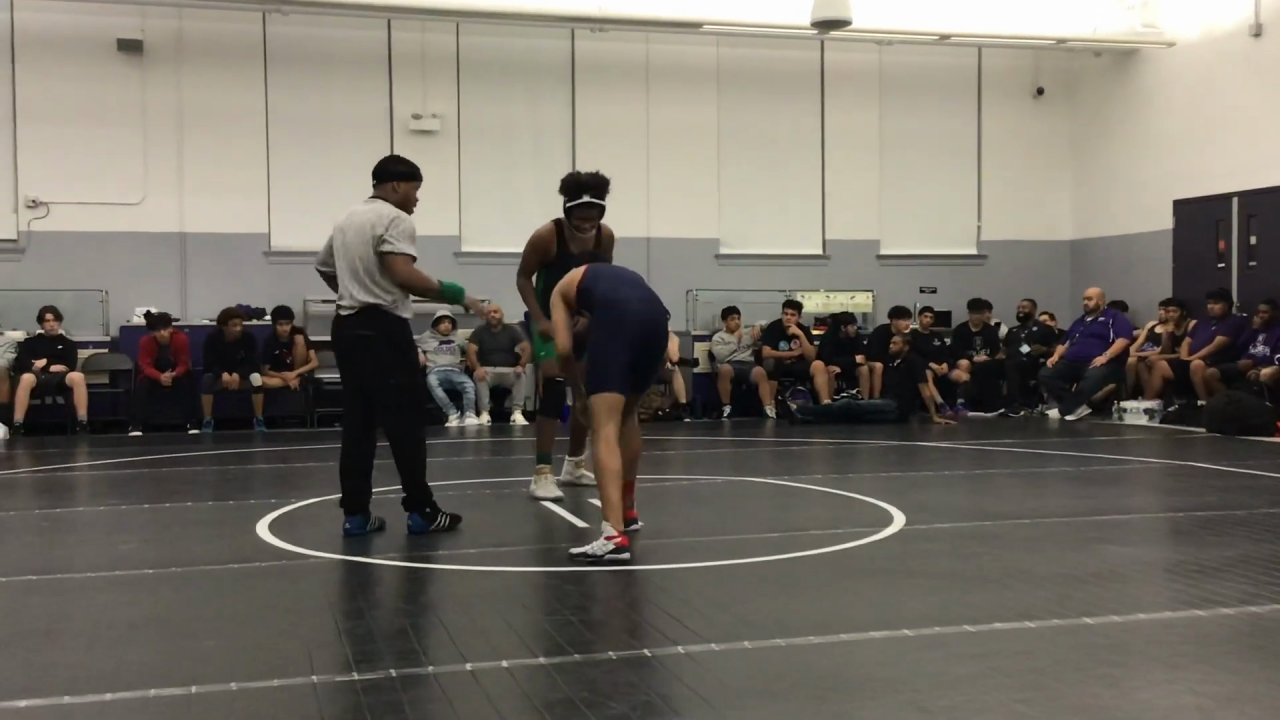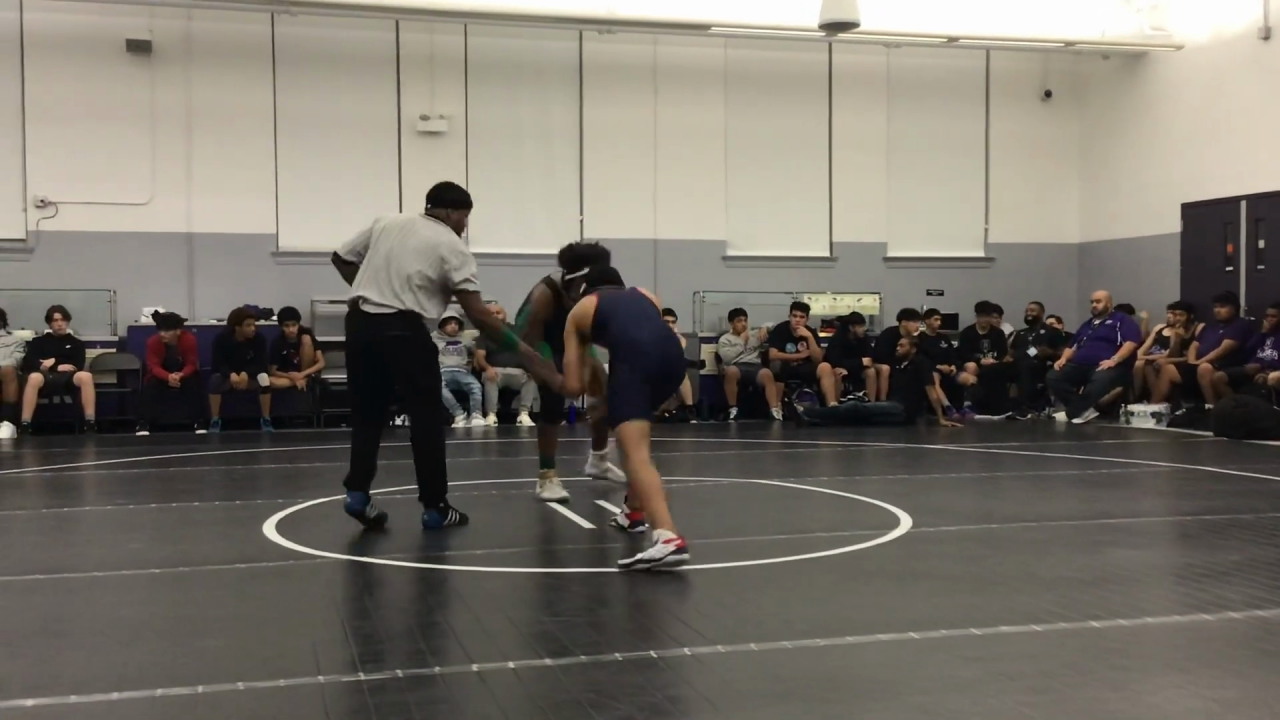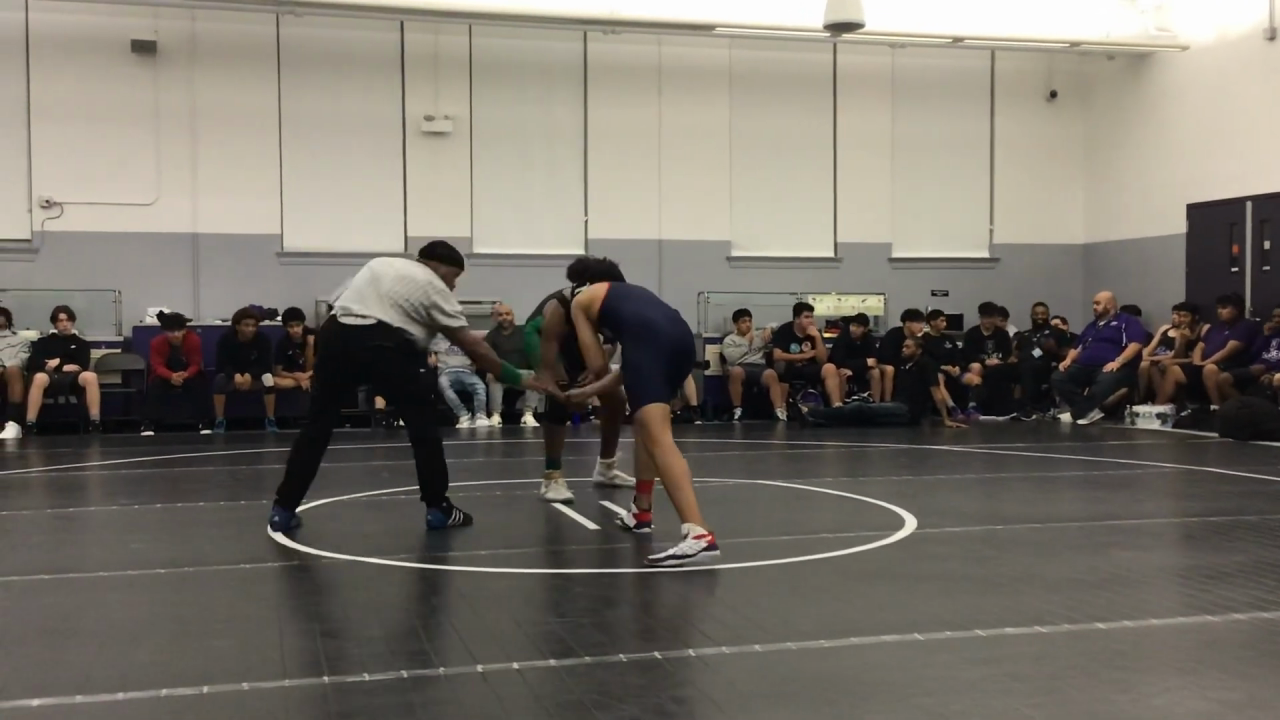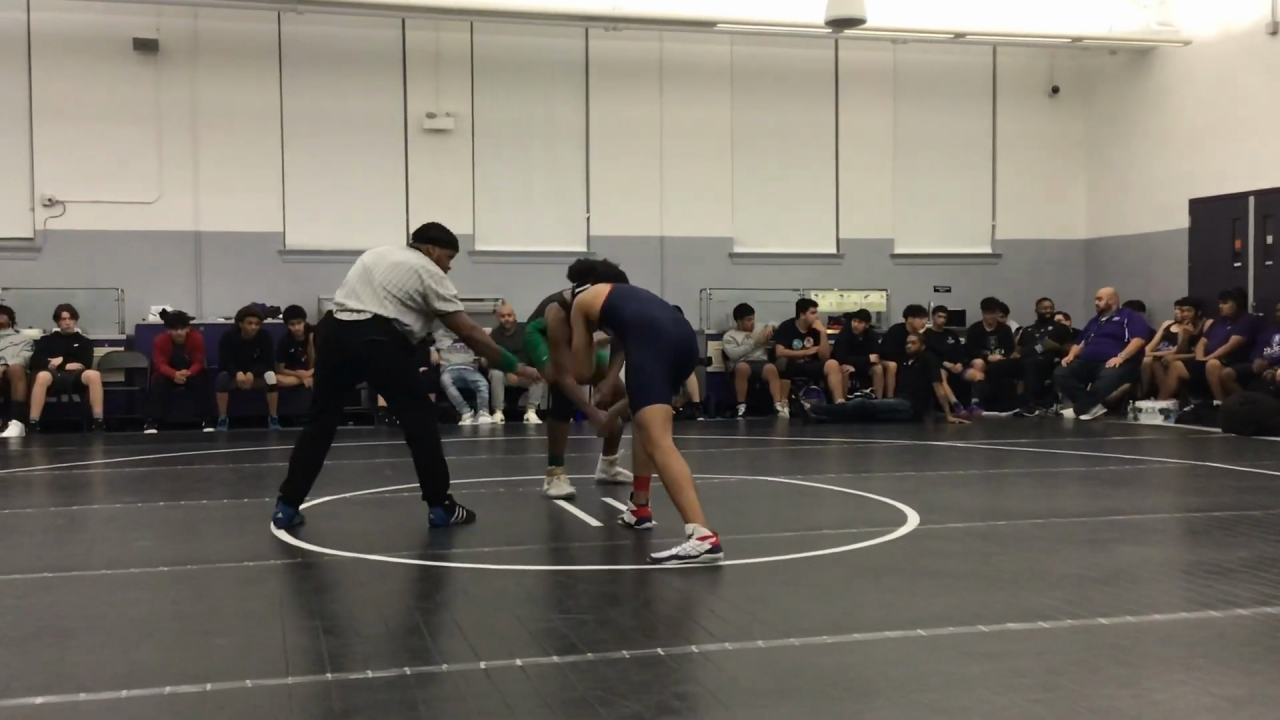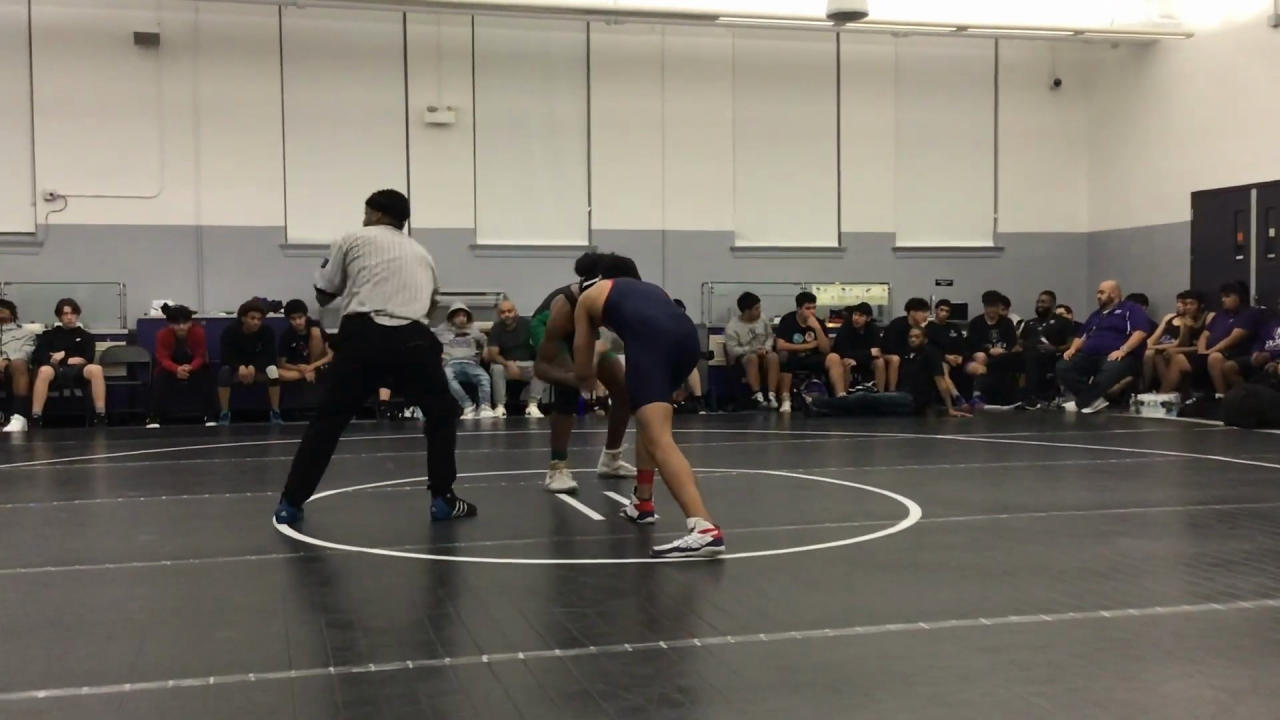
dt=0.5s
person 1, frame 1
left shoulder: (347, 221)
right shoulder: (394, 219)
left elbow: (325, 269)
right elbow: (403, 276)
right wrist: (457, 295)
left hip: (347, 326)
right hip: (383, 328)
left knee: (358, 422)
right knee: (405, 421)
left ankle: (355, 513)
right ankle: (420, 510)
person 1, frame 2
left shoulder: (386, 223)
right shoulder: (451, 247)
left elbow: (342, 257)
right elbow: (477, 313)
right wrist: (518, 347)
left hip: (361, 323)
right hip: (402, 331)
left knee: (368, 415)
right knee: (426, 418)
left ankle: (358, 495)
right ankle: (435, 506)
person 1, frame 3
left shoulder: (379, 263)
right shoulder: (433, 287)
left elbow: (333, 300)
right elbow: (472, 345)
right wrist: (519, 379)
left hip: (335, 337)
right hip: (381, 344)
left knee: (319, 422)
right knee: (422, 422)
left ankle: (283, 509)
right ankle: (438, 508)
person 1, frame 4
left shoulder: (376, 253)
right shoulder: (428, 272)
right elbow: (467, 332)
right wrist: (512, 365)
left hip: (334, 331)
right hip: (377, 338)
left knee: (320, 420)
right knee: (419, 420)
left ankle: (287, 506)
right ankle: (439, 507)
person 1, frame 5
left shoulder: (353, 240)
right shoulder: (422, 255)
left elbow: (323, 296)
right elbow: (429, 307)
left hip: (361, 335)
right hip: (411, 340)
left knee: (329, 418)
right knee: (442, 414)
left ankle: (290, 504)
right ankle: (443, 499)
person 2, frame 1
left shoulder: (566, 285)
right shoulder: (629, 276)
left elbow: (564, 350)
left wrist: (583, 385)
left hip: (615, 319)
right hip: (655, 316)
left knee: (605, 430)
right knee: (627, 415)
left ankle: (614, 535)
right ankle: (627, 511)
person 2, frame 2
left shoulder: (580, 310)
right shoulder: (644, 295)
left elbow: (573, 387)
left hip: (634, 356)
right hip: (672, 353)
left knee: (634, 453)
right knee: (636, 431)
left ankle: (668, 538)
right ankle: (635, 509)
person 2, frame 3
left shoulder: (582, 300)
right shoulder: (630, 293)
left elbow: (597, 366)
right elbow: (631, 369)
right wrist: (590, 391)
left hip: (648, 340)
right hip: (682, 337)
left knee: (658, 440)
right knee: (645, 424)
left ankle: (699, 534)
right ankle: (641, 511)
person 2, frame 4
left shoulder: (583, 300)
right shoulder: (633, 295)
left elbow: (582, 373)
right wrist: (616, 410)
left hip: (651, 341)
right hip: (685, 337)
left knee: (658, 442)
right knee: (644, 423)
left ankle: (703, 535)
right ankle: (639, 508)
person 2, frame 5
left shoulder: (588, 297)
right shoulder: (650, 288)
left elbow: (582, 372)
left wrist: (593, 378)
left hip: (649, 339)
right hip: (686, 334)
left knee: (658, 440)
right knee: (648, 421)
left ankle: (704, 529)
right ankle: (642, 503)
person 3, frame 1
left shoulder: (605, 237)
right shoulder: (546, 235)
right elbow: (523, 278)
left wrist: (590, 314)
right wrist: (538, 319)
left hip: (582, 321)
right hip: (550, 320)
right knee: (554, 390)
left ankle: (574, 466)
right ankle: (542, 474)
person 3, frame 2
right shoulder: (545, 295)
right elbow: (529, 350)
right wrist: (557, 381)
left hip: (569, 332)
right hip: (537, 332)
right knee: (553, 393)
left ankle: (599, 461)
right ankle: (547, 477)
person 3, frame 3
right shoulder: (558, 310)
left elbow: (612, 343)
right elbow: (546, 372)
left hip: (577, 338)
right hip: (541, 335)
left knee: (616, 399)
left ankle: (606, 468)
right ankle: (552, 478)
person 3, frame 4
right shoulder: (560, 313)
right elbow: (564, 378)
right wrist: (593, 412)
right hip: (542, 334)
left knee: (618, 395)
right knee: (564, 395)
left ankle: (608, 466)
right ankle: (554, 474)
person 3, frame 5
right shoulder: (566, 306)
right elbow: (541, 366)
right wrist: (572, 378)
right hip: (547, 326)
left knee: (625, 389)
right knee: (569, 388)
left ankle: (611, 459)
right ankle: (557, 469)
